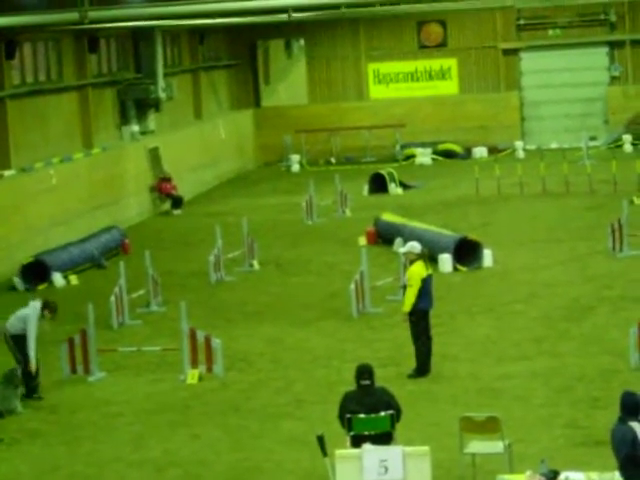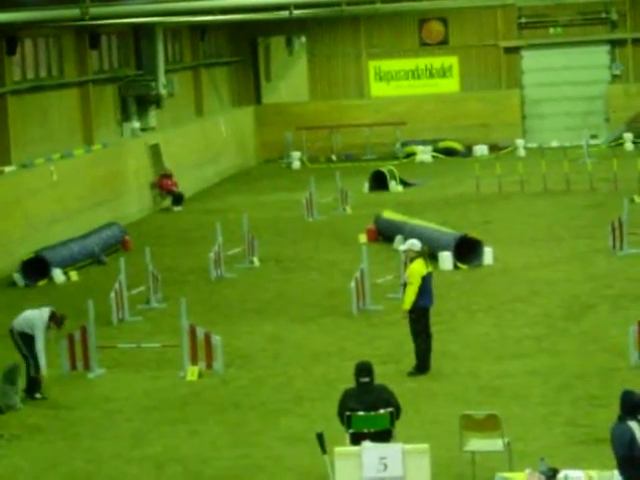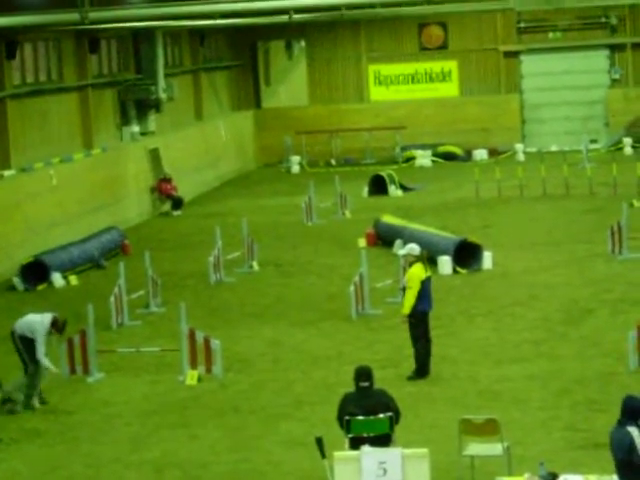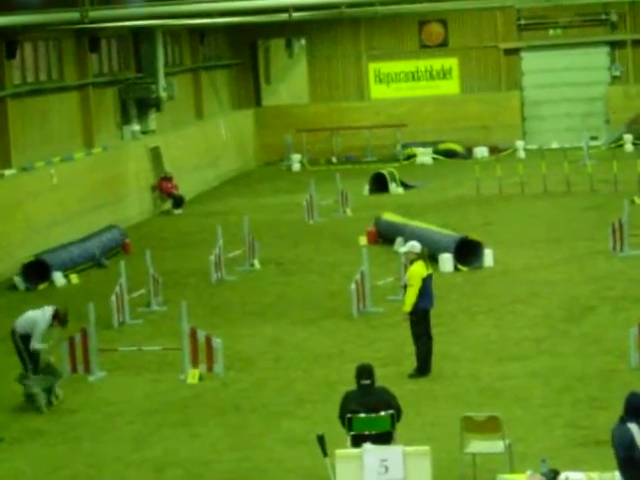
dt=0.4s
person 1, frame 1
left shoulder: (414, 270)
right shoulder: (424, 265)
left elbow: (412, 292)
left wrist: (406, 310)
left hip: (417, 308)
right hip: (425, 306)
left knee: (419, 339)
right knee: (425, 337)
left ankle: (421, 370)
right ankle: (425, 367)
person 1, frame 2
left shoulder: (414, 268)
right shoulder: (424, 263)
left elbow: (412, 290)
left wrist: (406, 307)
left hip: (417, 305)
right hip: (425, 303)
left knee: (418, 336)
right knee: (425, 334)
left ankle: (421, 367)
right ankle: (425, 364)
person 1, frame 3
left shoulder: (414, 272)
right shoulder: (423, 267)
left elbow: (411, 294)
left wrist: (405, 312)
left hip: (416, 310)
right hip: (424, 308)
left knee: (418, 341)
right knee: (424, 339)
left ankle: (420, 371)
right ankle: (424, 368)
person 1, frame 4
left shoulder: (415, 270)
right shoulder: (425, 265)
left elbow: (412, 291)
left wrist: (406, 310)
left hip: (418, 308)
right hip: (426, 305)
left knee: (419, 339)
right knee: (426, 336)
left ankle: (422, 369)
right ankle: (426, 366)
